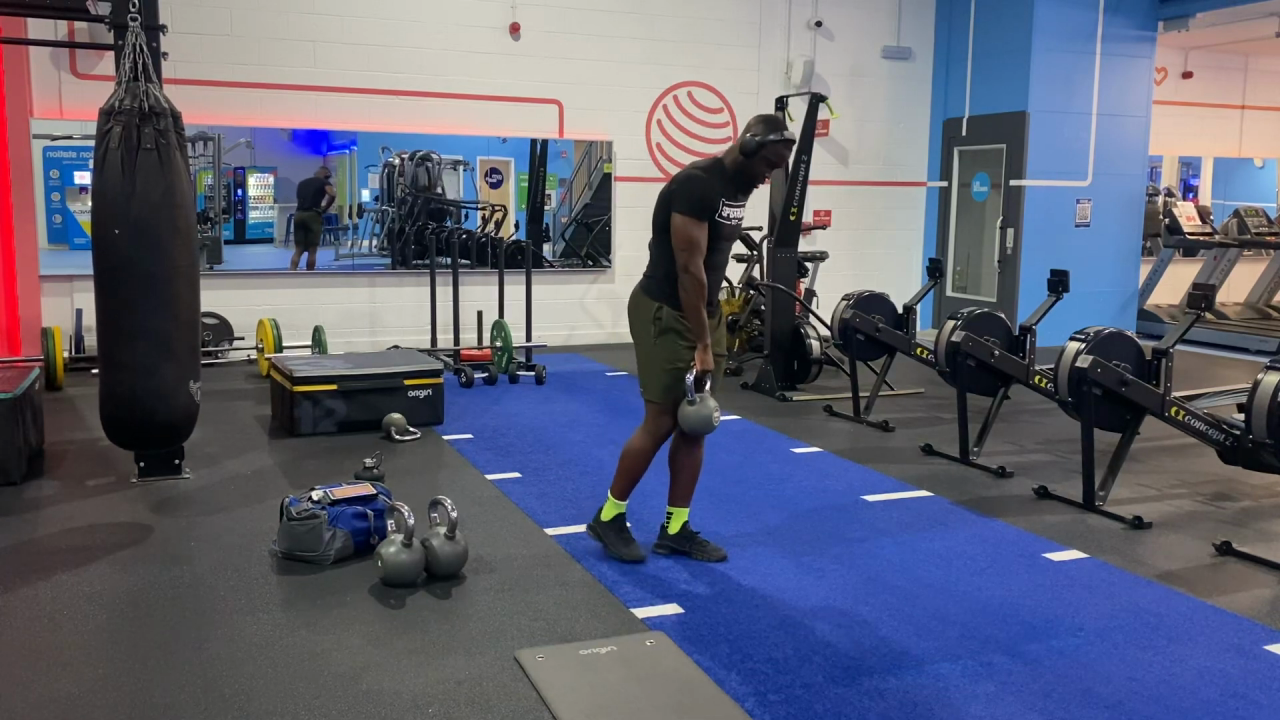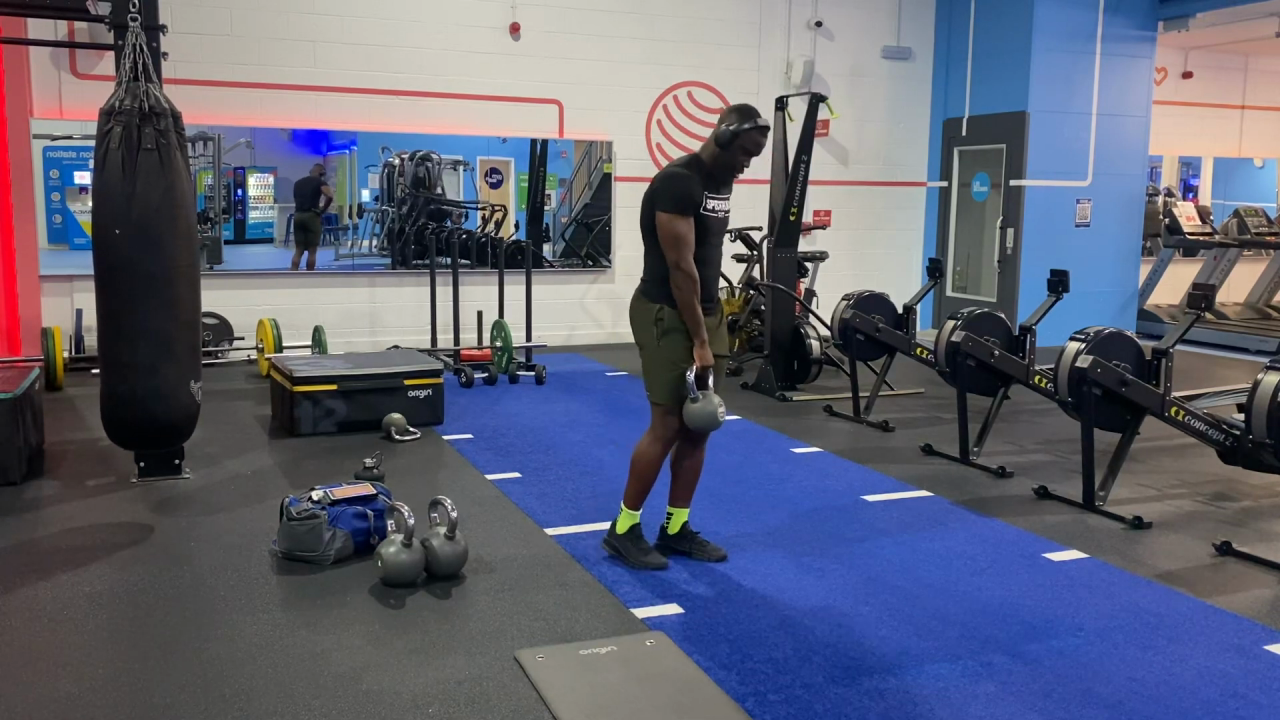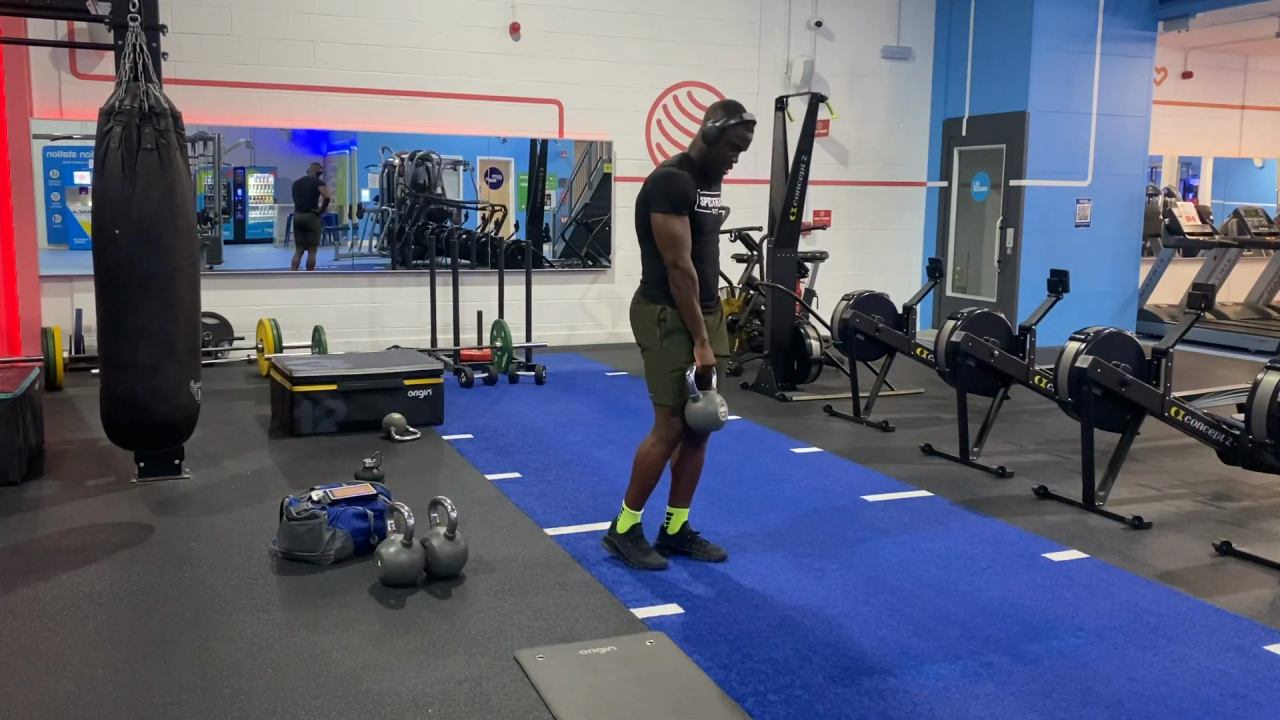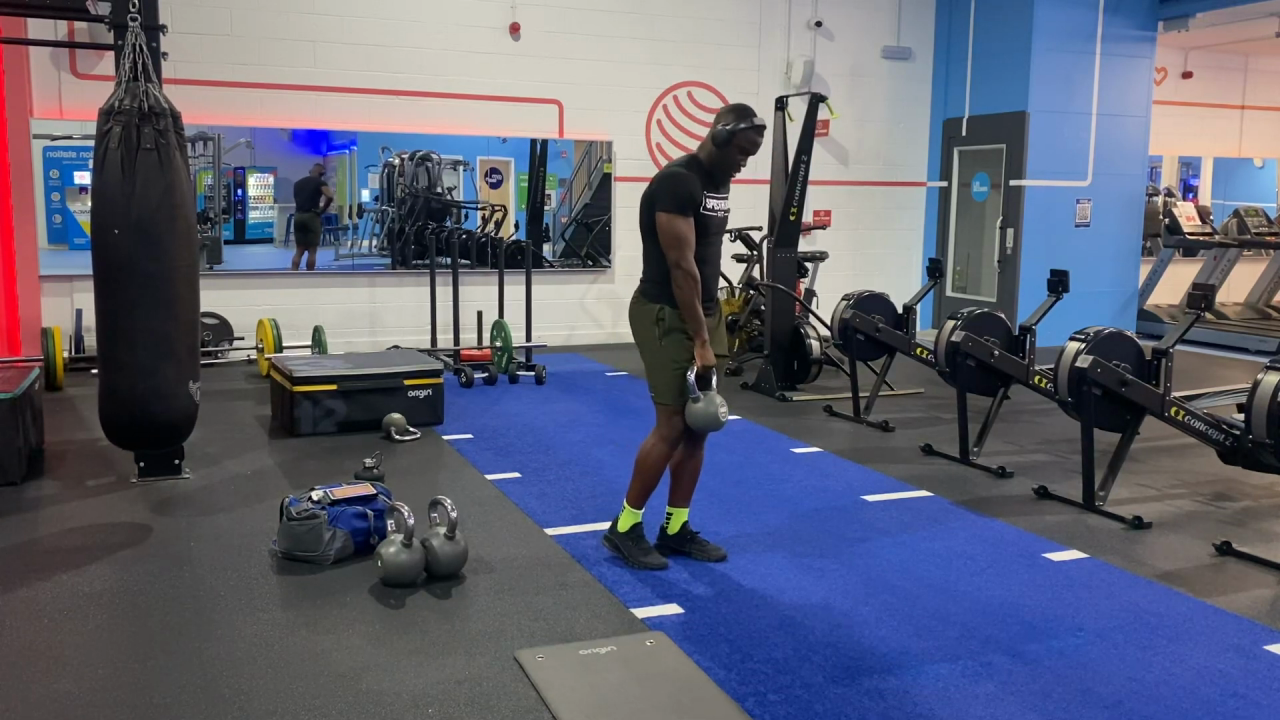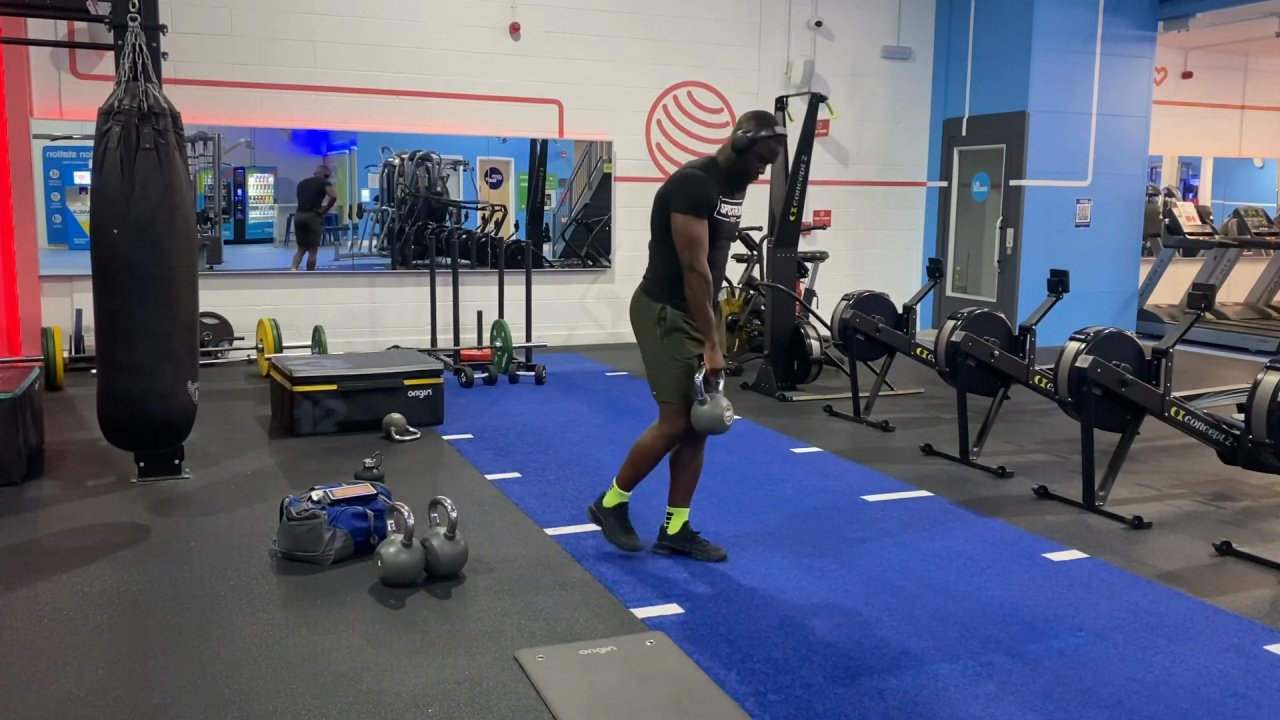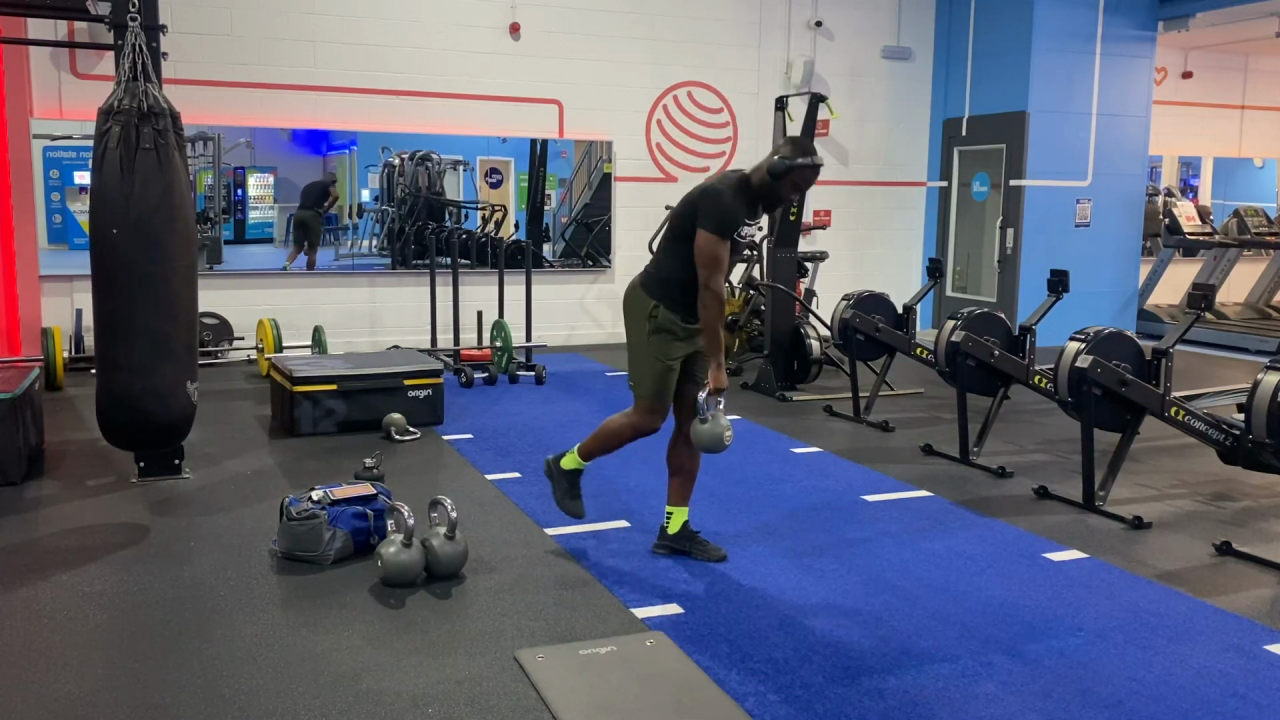
dt=0.3s
person 1, frame 1
left shoulder: (739, 189)
right shoulder: (697, 184)
right elbow: (689, 270)
left wrist: (709, 335)
right wrist: (702, 346)
left hip: (703, 309)
right hip: (663, 311)
right knee: (661, 420)
left ankle: (675, 528)
right ankle: (609, 518)
person 1, frame 2
left shoulder: (722, 182)
right shoulder: (677, 182)
right elbow: (681, 268)
left wrist: (708, 331)
right wrist: (698, 342)
left hip: (707, 310)
right hip: (665, 313)
right knee: (668, 424)
left ankle: (676, 528)
right ankle: (624, 528)
person 1, frame 3
left shoulder: (712, 180)
right shoulder: (671, 181)
right elbow: (678, 267)
left wrist: (709, 332)
right wrist: (700, 342)
left hip: (707, 311)
right hip: (667, 315)
left knee: (700, 425)
right knee: (671, 425)
left ankle: (676, 529)
right ankle: (624, 529)
person 1, frame 4
left shoulder: (719, 183)
right shoulder: (676, 182)
right elbow: (681, 266)
left wrist: (709, 330)
right wrist: (700, 342)
left hip: (705, 312)
right hip: (666, 315)
left knee: (698, 425)
right knee: (673, 424)
left ankle: (675, 528)
right ankle: (625, 527)
person 1, frame 5
left shoulder: (734, 186)
right shoulder: (692, 184)
right elbow: (694, 268)
left wrist: (711, 335)
right wrist: (711, 345)
left hip: (698, 312)
right hip: (665, 312)
left knee: (698, 424)
right knee: (675, 422)
left ankle: (675, 529)
right ankle: (611, 505)
person 1, frame 6
left shoulder: (755, 200)
right shoulder: (722, 200)
right elbow: (711, 287)
left wrist: (714, 358)
right wrist: (717, 365)
left hip: (692, 314)
right hip: (658, 310)
left knee: (693, 422)
right knee: (648, 418)
left ankle: (674, 529)
right ankle: (566, 466)
